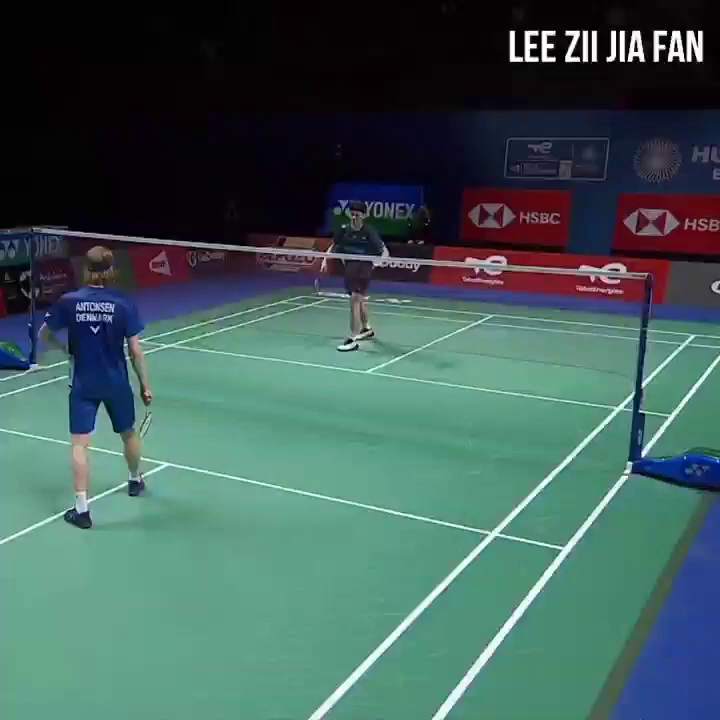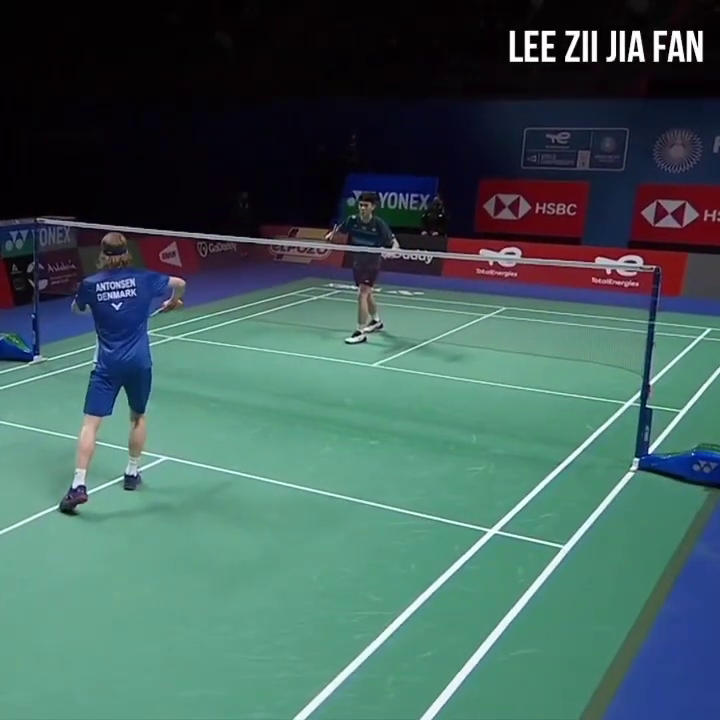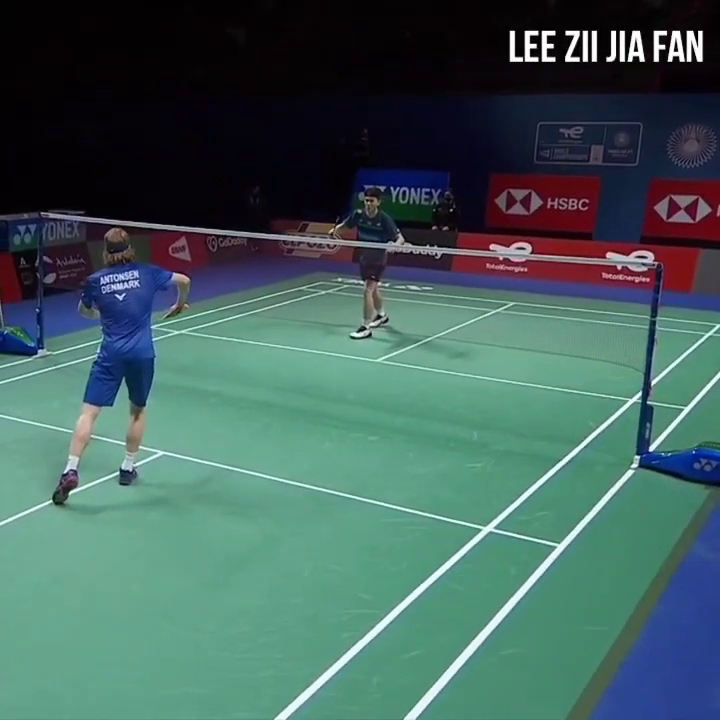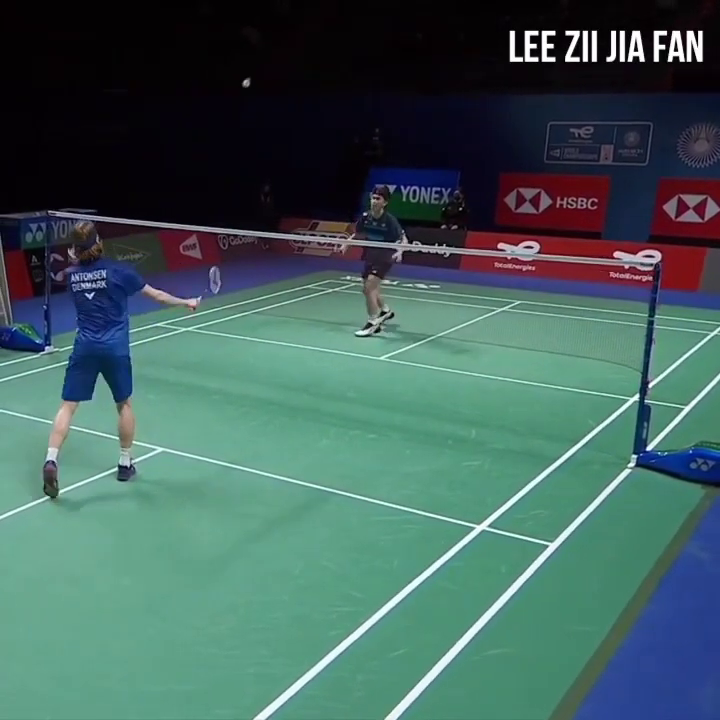
dt=1s
person 1, frame 1
left shoulder: (68, 301)
right shoulder: (123, 304)
left elbow: (44, 334)
right elbow: (135, 350)
right wrist: (146, 386)
left hip: (83, 385)
right hip: (116, 383)
left knee: (79, 444)
right knee: (129, 434)
left ankle: (82, 509)
right ankle: (135, 480)
person 1, frame 2
left shoulder: (90, 284)
right shoulder: (142, 278)
left elbow: (77, 309)
right elbow: (180, 283)
right wrist: (173, 301)
left hip: (107, 364)
right hip: (138, 362)
left knee: (90, 423)
right knee: (138, 417)
left ankle: (79, 486)
right ankle: (132, 473)
person 1, frame 3
left shoulder: (96, 280)
right shoulder: (146, 272)
left elbow: (83, 311)
right elbow: (184, 280)
right wrist: (180, 304)
left hip: (111, 353)
right hip: (141, 353)
left knee: (89, 412)
right knee: (138, 411)
left ankle: (70, 471)
right ankle: (127, 468)
person 1, frame 4
left shoulder: (71, 275)
right shoulder: (118, 270)
right elbow: (156, 296)
left wrist: (77, 263)
right wrist: (187, 303)
left hip: (84, 349)
right hip: (115, 348)
left knee: (67, 407)
right knee: (124, 405)
left ankle: (51, 461)
right ankle: (125, 464)
